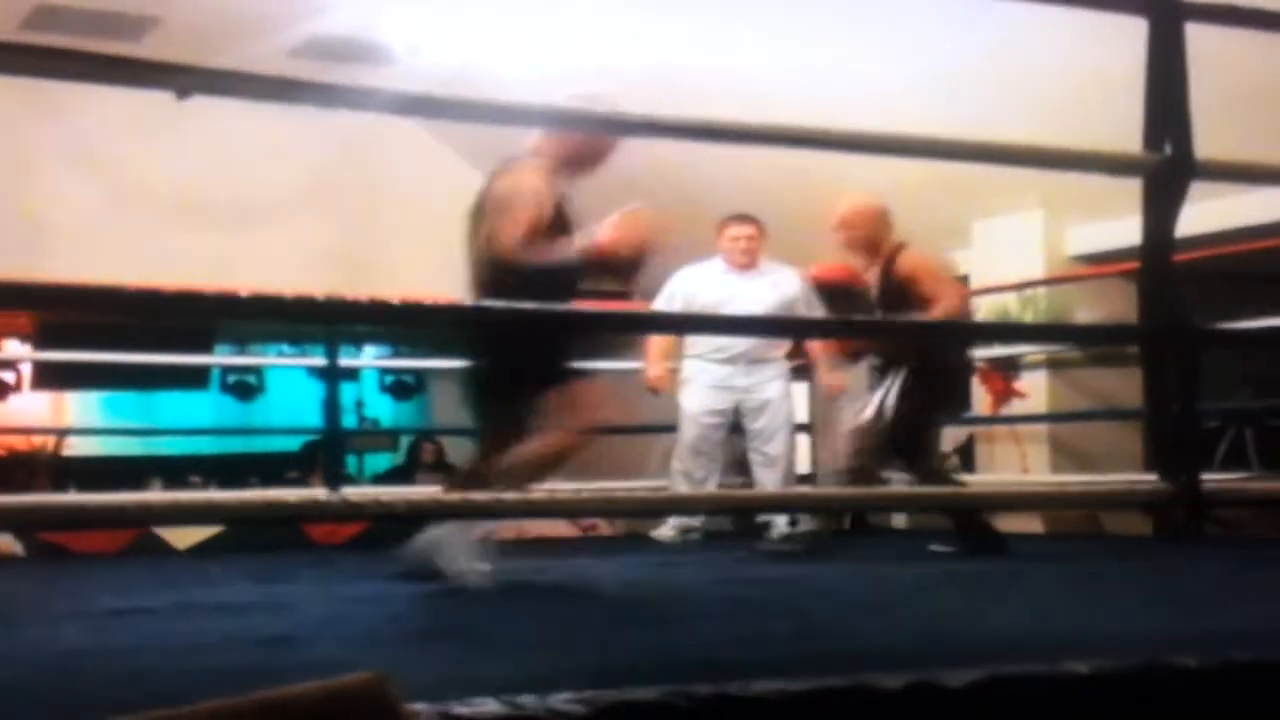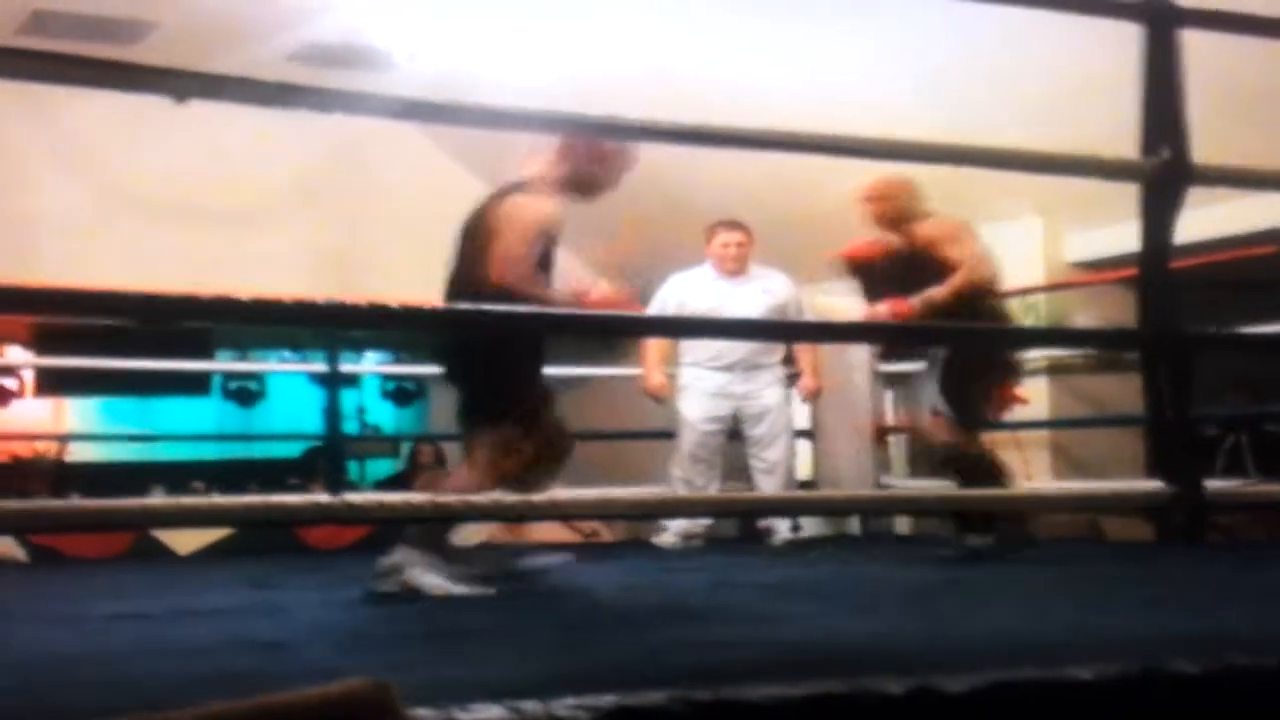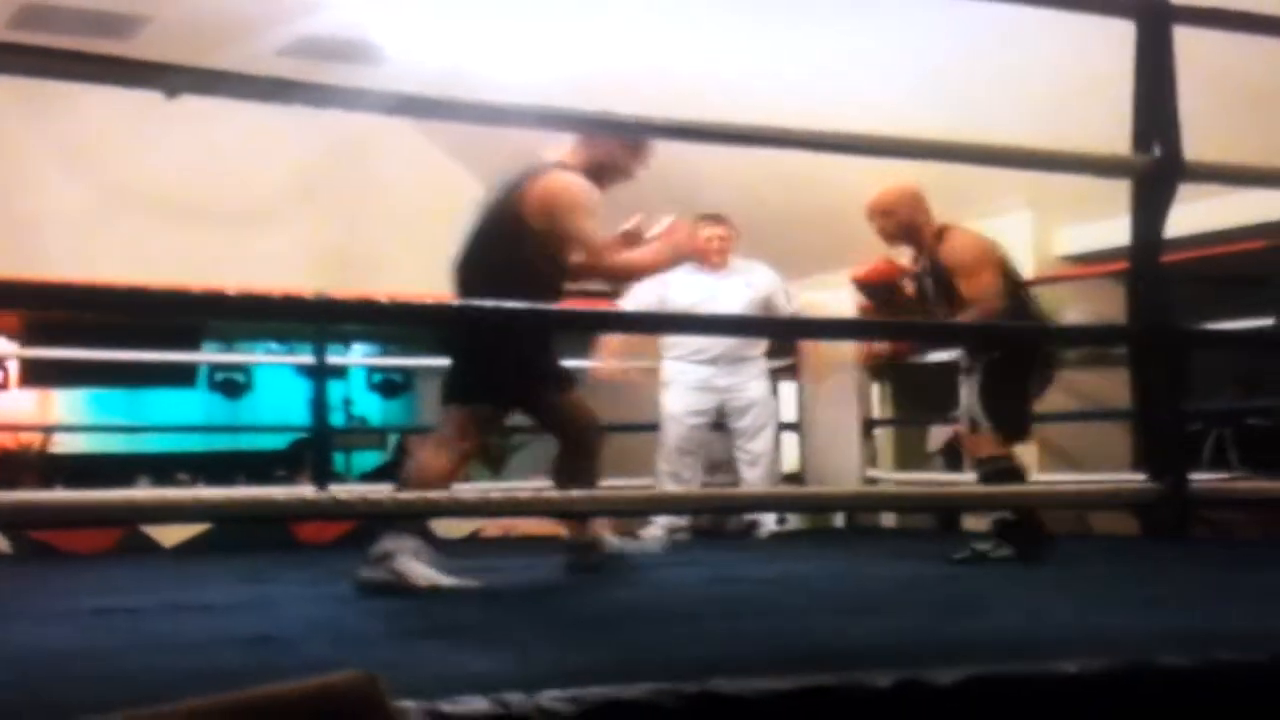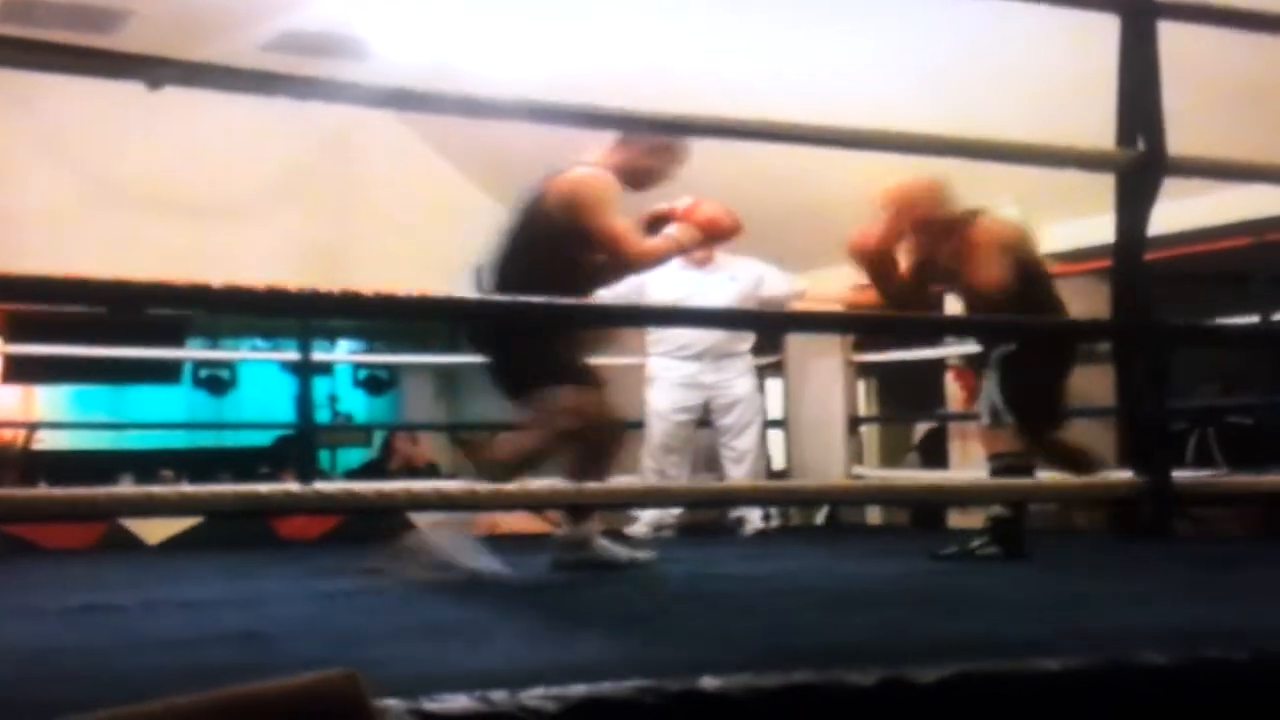
dt=0.2s
person 1, frame 1
left shoulder: (534, 181)
right shoulder: (526, 180)
right elbow: (498, 252)
left wrist: (598, 250)
right wrist: (587, 250)
left hip: (515, 332)
right hip: (521, 332)
left knee: (499, 449)
right knee: (577, 421)
left ankle: (452, 533)
right ankle: (462, 528)
person 1, frame 2
left shoulder: (521, 199)
right shoulder: (537, 206)
right elbow: (501, 281)
left wrist: (568, 303)
right wrist: (577, 305)
left hip: (494, 346)
right hip: (493, 347)
left knee: (552, 442)
right knee: (491, 461)
right ankle: (407, 559)
person 1, frame 3
left shoulder: (540, 185)
right shoulder: (567, 187)
right elbow: (608, 267)
left wrist: (626, 245)
right wrist: (664, 250)
left hip: (512, 336)
right hip: (497, 333)
left knee: (582, 428)
right knee: (458, 438)
left ankle: (586, 538)
right ankle: (396, 547)
person 1, frame 4
left shoulder: (590, 186)
right shoulder: (588, 184)
left elbow: (585, 269)
right elbow: (633, 254)
left wrist: (656, 228)
right wrist: (685, 232)
left hip: (540, 331)
right hip: (519, 329)
left knee: (599, 425)
right knee: (566, 419)
left ankle: (579, 537)
person 2, frame 1
left shoulder: (911, 261)
right shoulder: (865, 271)
left elbow: (954, 309)
left hip: (926, 367)
right hip: (907, 369)
left knee: (865, 437)
right knee: (916, 460)
right ankle: (977, 532)
person 2, frame 2
left shoulder: (934, 230)
right shoulder: (898, 247)
left elbow: (981, 273)
right elbow: (895, 306)
left wrist: (924, 302)
right wrist: (872, 277)
left hip: (969, 340)
right hip: (959, 344)
left knee: (939, 424)
right knee: (956, 433)
left ankle: (983, 519)
right ankle: (983, 519)
person 2, frame 3
left shoulder: (958, 247)
right shoulder: (921, 262)
left elbow: (991, 308)
right elbow: (934, 317)
left hip: (1015, 347)
right hip: (998, 351)
left knee: (979, 434)
right knee: (981, 437)
left ankle: (1018, 533)
right ankle: (1024, 528)
person 2, frame 4
left shoulder: (989, 232)
right shoulder: (926, 246)
left elbow: (993, 288)
right elbow: (902, 302)
left wrist: (943, 255)
right wrist: (879, 266)
left hip: (1035, 336)
right hip: (1010, 341)
left knee: (998, 427)
right knee: (1031, 433)
left ankle: (1004, 533)
person 3, frame 1
left shoulder: (788, 279)
right shoulder: (690, 277)
left wrist: (825, 370)
right wrist: (656, 363)
left hip: (766, 374)
right hip: (708, 374)
left knee: (773, 449)
right knee: (695, 447)
left ankle: (778, 518)
right ankle: (685, 518)
person 3, frame 2
left shoulder: (778, 283)
right shoulder: (682, 283)
left wrist: (808, 373)
right wrist: (654, 370)
left hip: (763, 380)
right hip: (704, 380)
left knee: (773, 455)
right knee: (694, 453)
left ankle: (779, 524)
right ankle: (686, 524)
person 3, frame 3
left shoulder: (759, 275)
right shoulder: (665, 279)
left elbow: (790, 315)
right wrist: (608, 353)
left hip: (746, 374)
right hip: (688, 375)
left knee: (757, 448)
right knee: (678, 447)
left ankle: (765, 516)
right ankle: (671, 518)
person 3, frame 4
left shoulder: (747, 270)
right shoulder: (649, 275)
left elbow: (795, 290)
right elbow: (603, 300)
left hip: (732, 370)
right hip: (674, 372)
left knee: (744, 445)
right knee: (664, 444)
left ankle: (752, 514)
right ankle: (657, 516)
